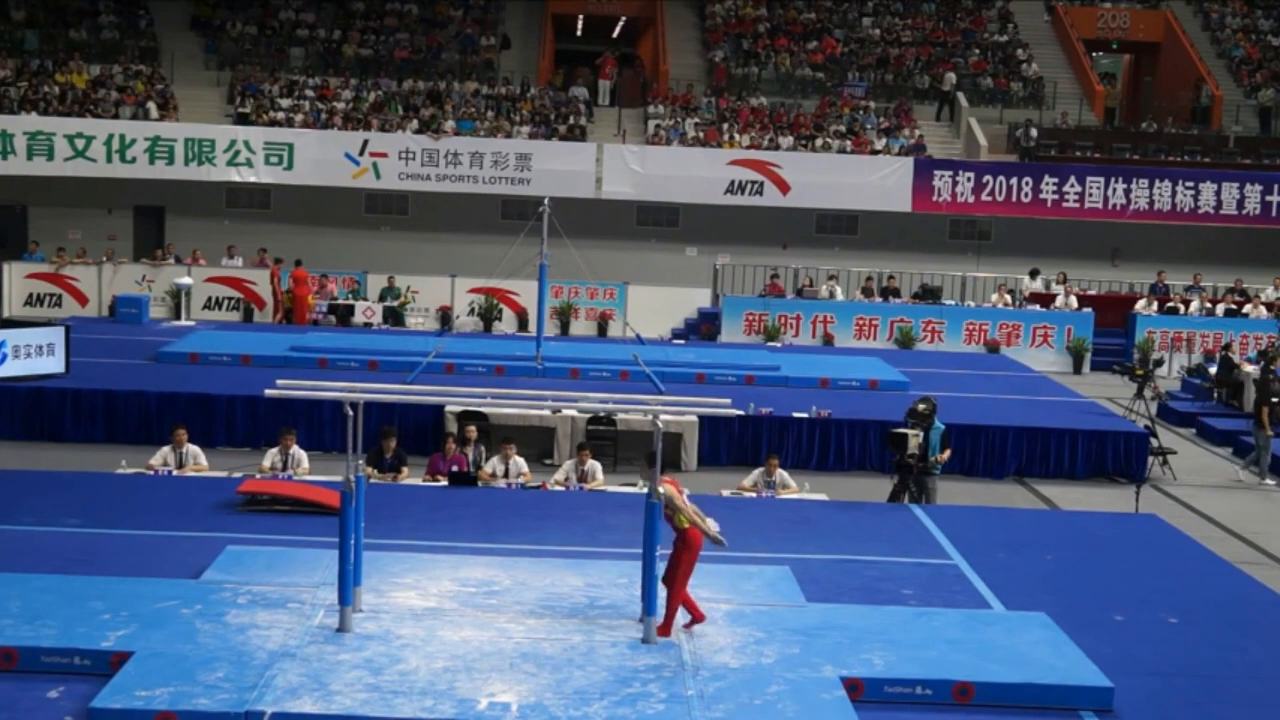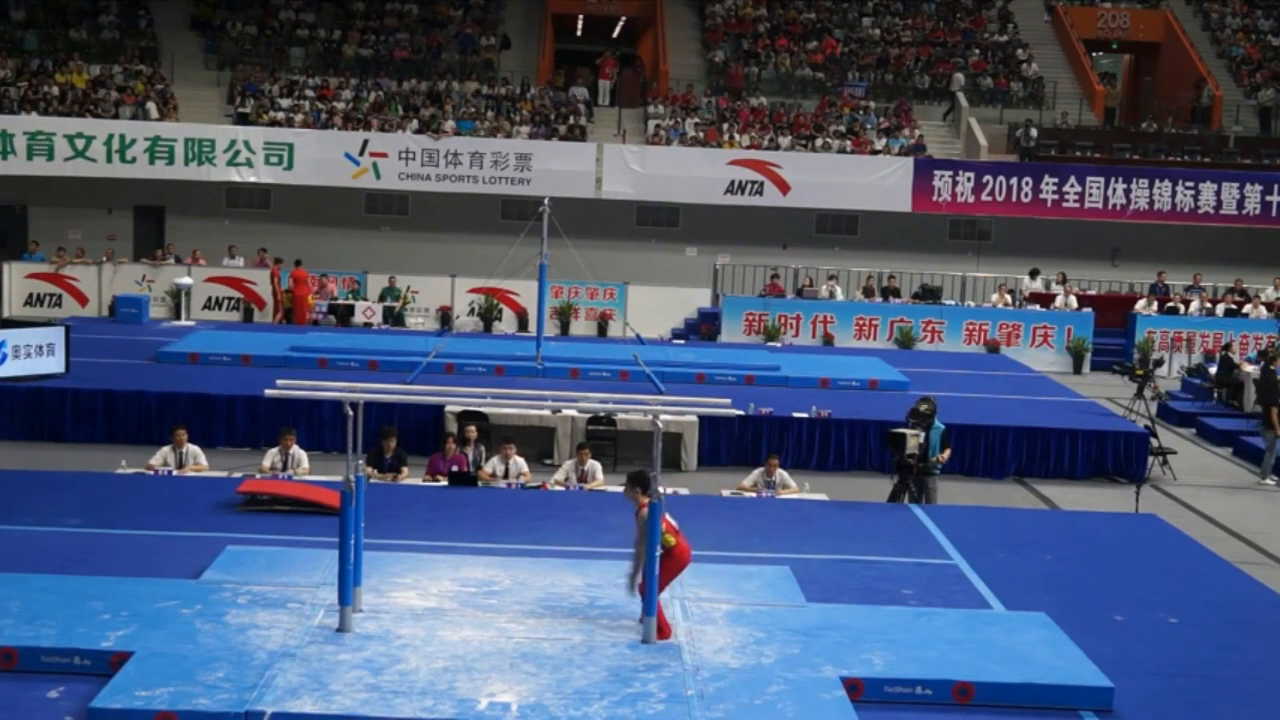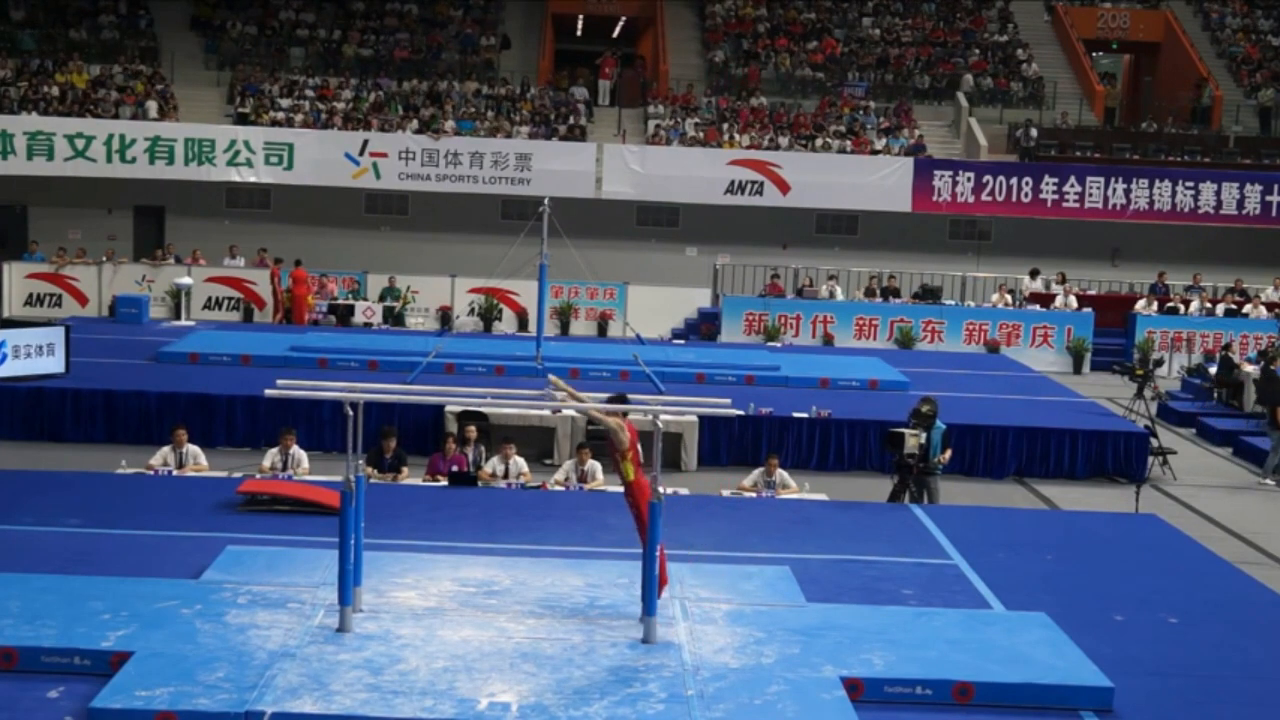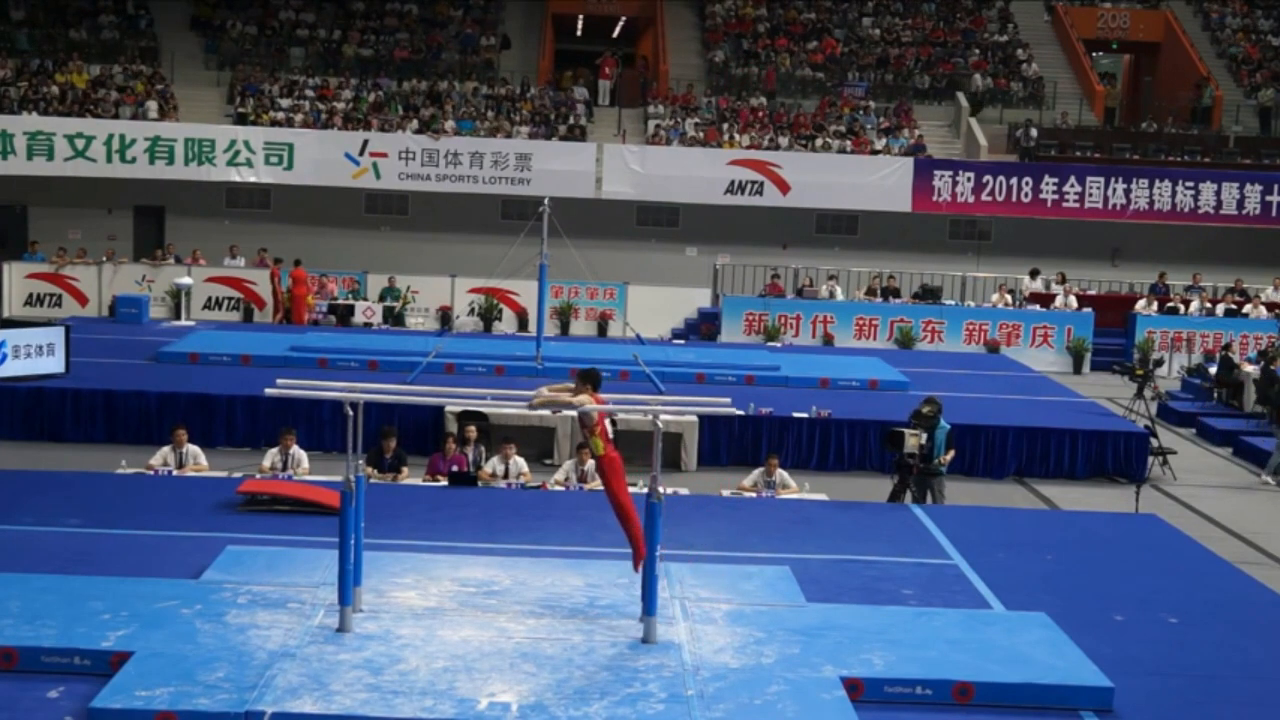
dt=0.3s
person 1, frame 1
left shoulder: (663, 489)
right shoulder: (668, 483)
left elbow: (687, 512)
right elbow: (689, 507)
left wrist: (708, 534)
right wrist: (706, 523)
left hip: (689, 538)
right hip: (689, 536)
left knee: (674, 583)
right knee: (670, 579)
left ankle: (666, 628)
right ankle: (696, 614)
person 1, frame 2
left shoulder: (644, 513)
right shoulder: (648, 505)
left elbow: (643, 547)
right elbow: (641, 543)
left wrist: (635, 575)
right wrist: (635, 572)
left hip: (677, 554)
right hip: (677, 549)
left knee: (647, 589)
right knee: (647, 585)
left ankle: (663, 630)
right ankle: (656, 623)
person 1, frame 3
left shoulder: (618, 428)
right shoulder: (622, 425)
left elbow: (593, 413)
right elbow: (589, 405)
left wrist: (563, 394)
right wrist: (563, 387)
left hip: (636, 488)
right hip: (637, 485)
left knee: (647, 533)
right knee: (647, 533)
left ankle: (660, 577)
right ankle: (660, 576)
person 1, frame 4
left shoulder: (586, 401)
right shoulder: (594, 399)
left elbow: (571, 401)
right elbow: (569, 389)
left wrist: (539, 402)
right wrist: (545, 392)
left hip: (608, 462)
right hip: (608, 459)
left knee: (623, 507)
right knee: (624, 508)
left ankle: (640, 552)
right ankle: (640, 552)
